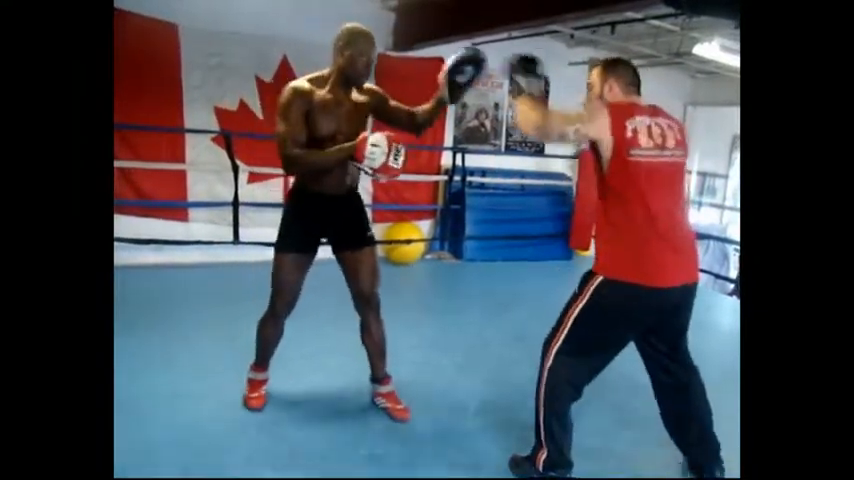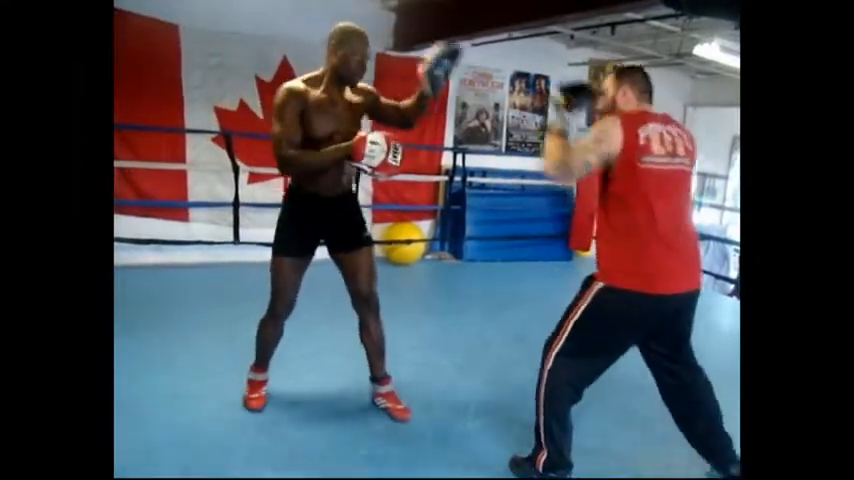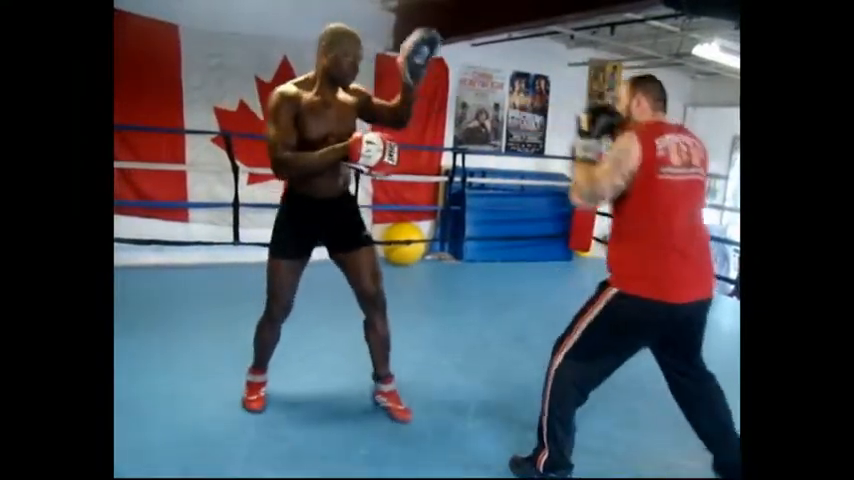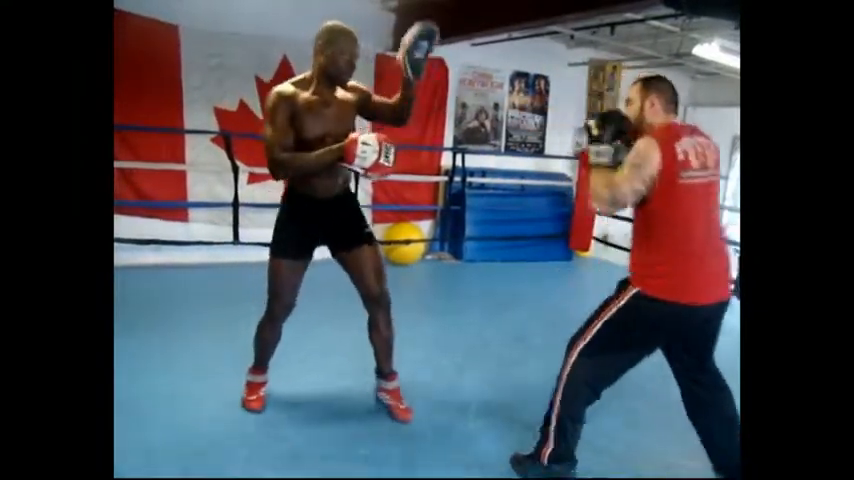
dt=0.1s
person 1, frame 1
left shoulder: (605, 117)
right shoulder: (672, 126)
left elbow: (535, 124)
left hip: (625, 278)
right hip: (680, 276)
left knee: (561, 362)
right knee: (675, 366)
person 1, frame 2
left shoulder: (616, 127)
right shoulder: (681, 135)
left elbow: (560, 168)
left wrist: (557, 123)
left hip: (627, 284)
right hip: (683, 282)
left knee: (561, 362)
right knee: (680, 369)
person 1, frame 3
left shoulder: (633, 142)
right shoulder: (691, 143)
left elbow: (584, 196)
left wrist: (588, 142)
left hip: (643, 291)
right hip: (696, 288)
left knee: (568, 362)
right knee: (691, 374)
person 1, frame 4
left shoulder: (652, 145)
right shoulder: (705, 144)
left elbow: (607, 201)
left hip: (662, 291)
right hip: (713, 291)
left knee: (583, 360)
right knee: (701, 376)
person 2, frame 1
left shoulder: (368, 97)
right shoulder: (300, 93)
left elbow: (416, 122)
right elbow: (291, 160)
left wrist: (445, 96)
right wrist: (351, 150)
left hip: (348, 206)
right hip: (306, 206)
left knee: (368, 302)
right knee: (281, 304)
left ankle: (382, 386)
right ankle: (258, 375)
person 2, frame 2
left shoulder: (361, 96)
right shoulder: (294, 94)
left elbow: (404, 117)
right elbow: (286, 161)
left wrist: (426, 91)
right wrist: (349, 149)
left hip: (344, 207)
right hip: (302, 208)
left knee: (367, 301)
right knee: (280, 307)
left ankle: (382, 386)
right ankle: (258, 376)
person 2, frame 3
left shoulder: (353, 97)
right shoulder: (287, 98)
left elbow: (397, 118)
right elbow: (281, 164)
left wrist: (411, 82)
right wrist: (345, 150)
left hip: (342, 209)
right hip: (299, 212)
left knee: (374, 300)
right knee: (278, 309)
left ankle: (384, 385)
right ankle: (257, 378)
person 2, frame 4
left shoulder: (353, 95)
right shoulder: (285, 98)
left elbow: (398, 115)
right elbow: (278, 165)
left wrist: (411, 77)
right wrist: (340, 151)
left hip: (344, 208)
right hip: (300, 211)
left knee: (378, 298)
right knee: (279, 309)
left ankle: (387, 383)
right ankle: (257, 378)
